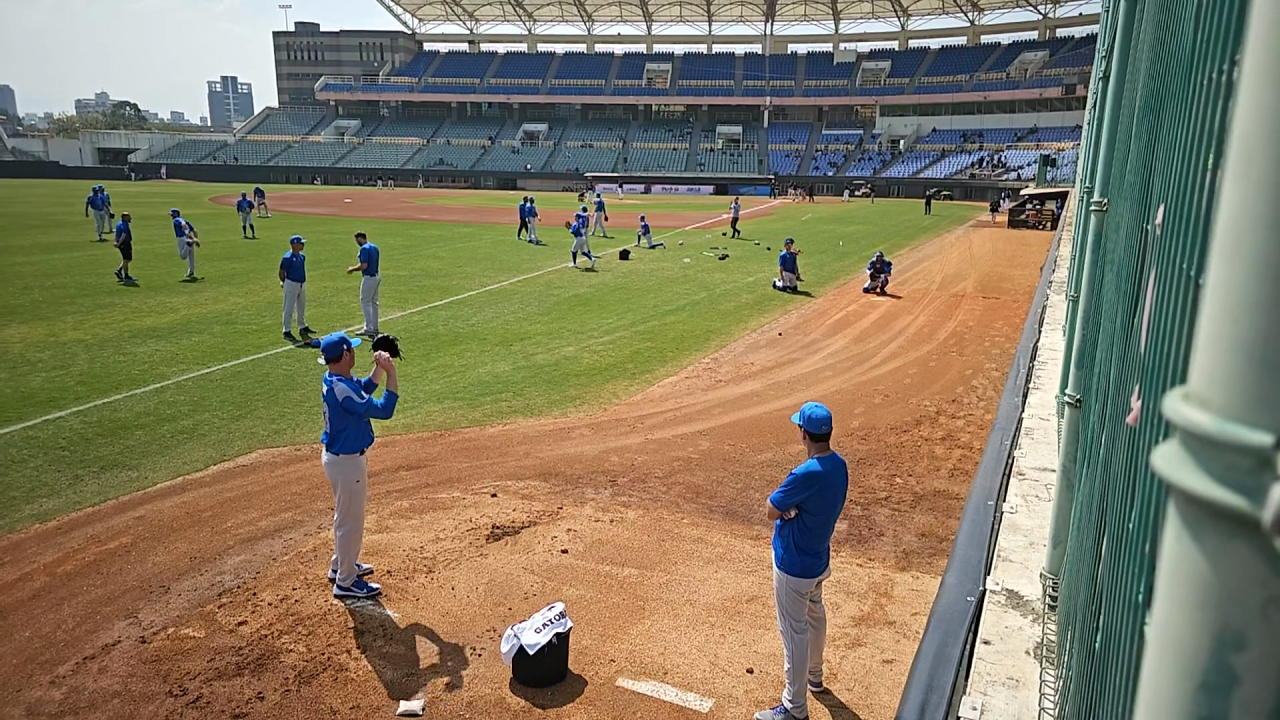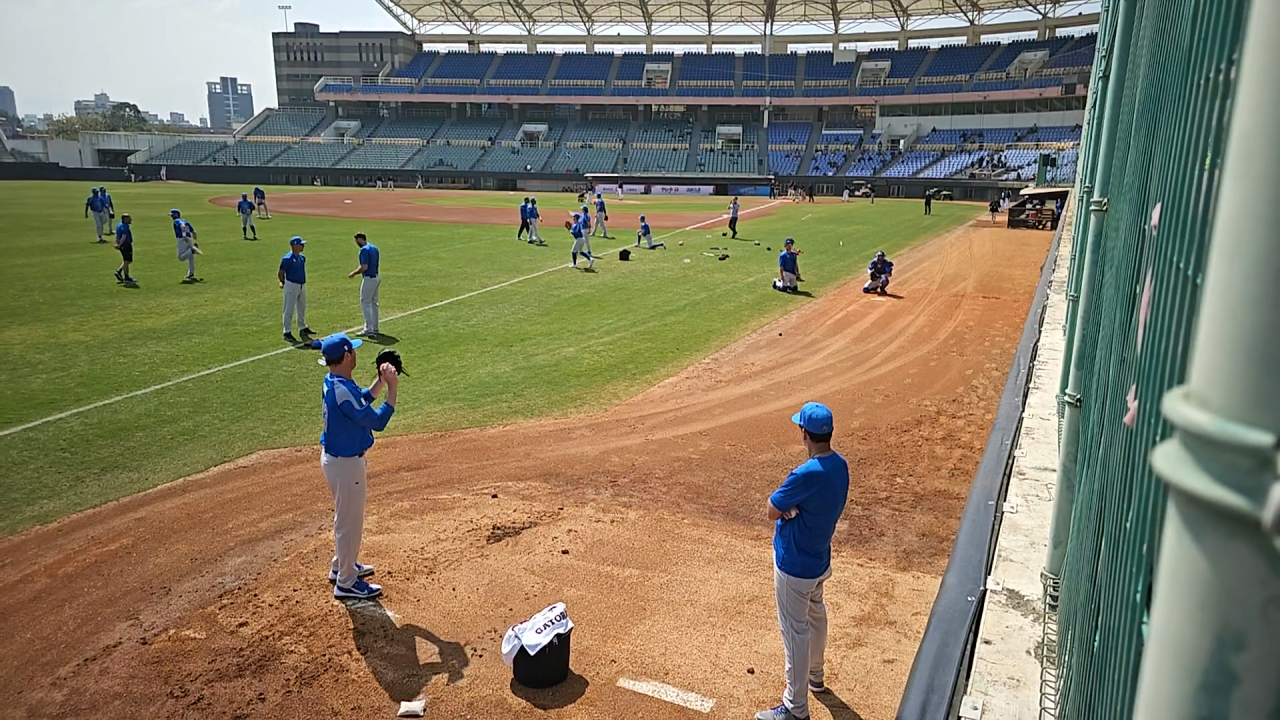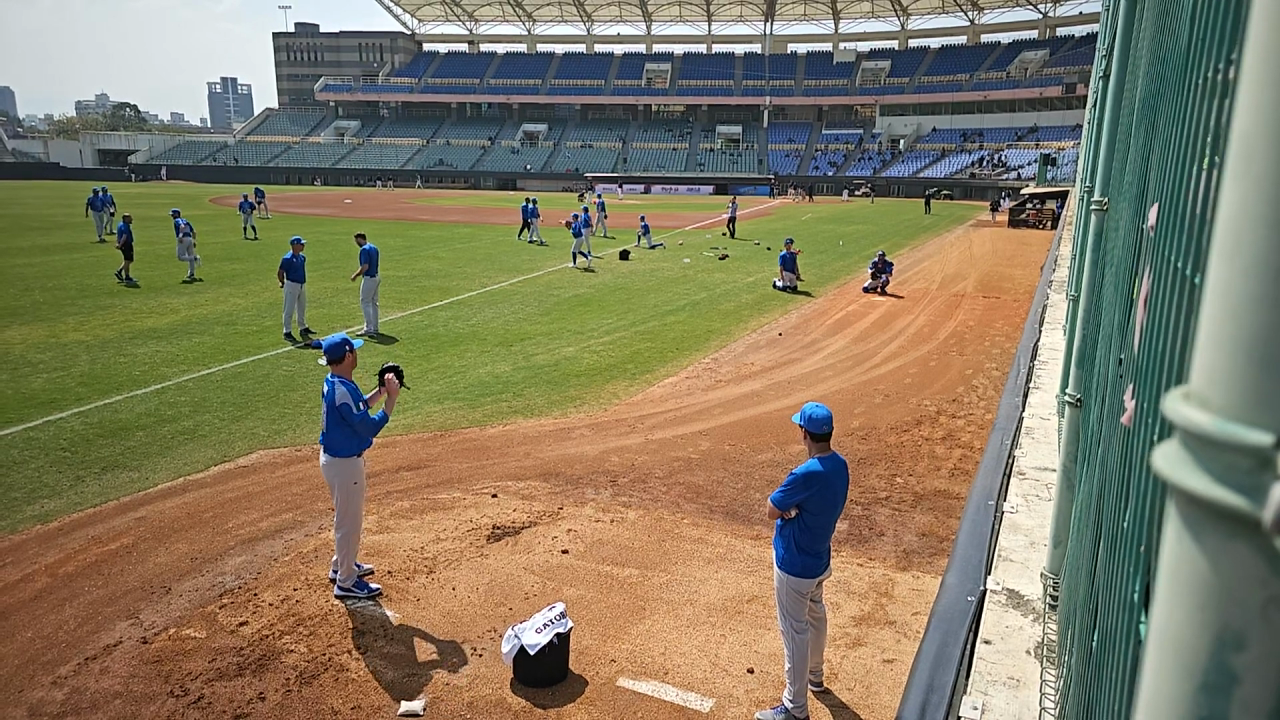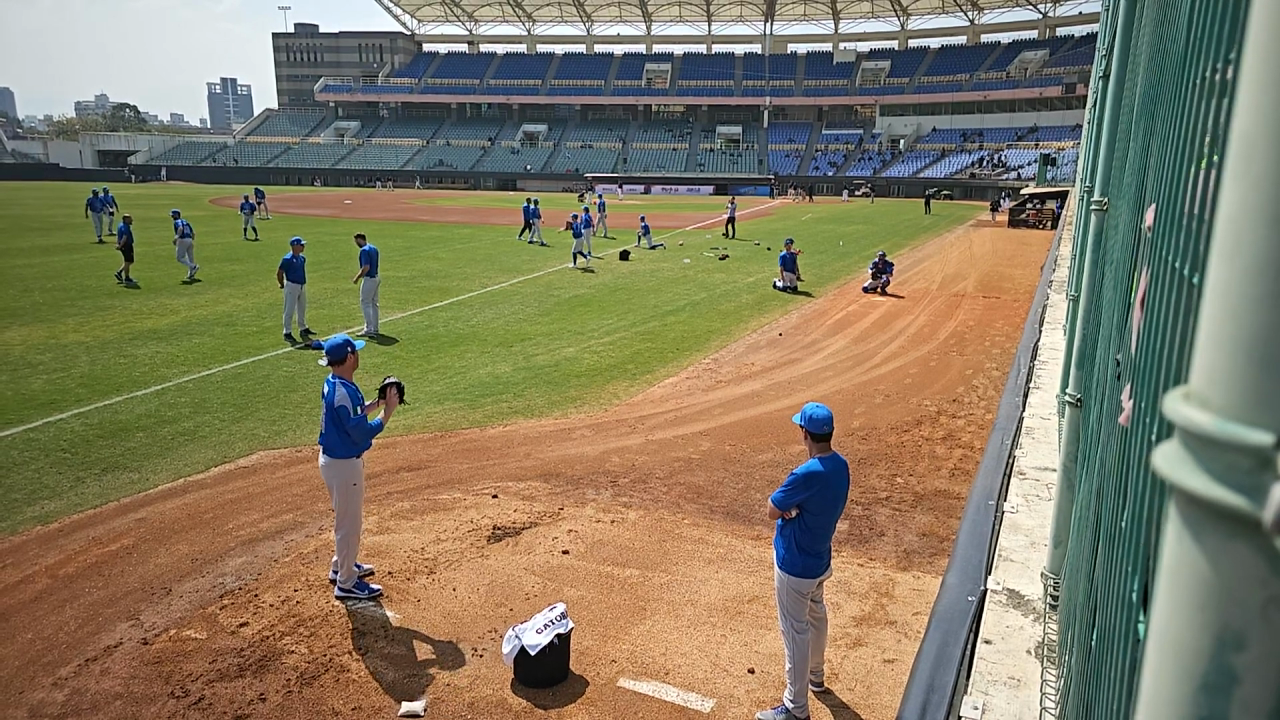
dt=0.5s
person 1, frame 1
left shoulder: (806, 474)
right shoulder: (839, 465)
left elbow: (771, 510)
right wrist: (792, 506)
left hip: (794, 565)
right hip: (818, 559)
left knee: (794, 632)
right knee: (814, 616)
right ankle: (814, 676)
person 1, frame 2
left shoulder: (807, 474)
right shoulder: (840, 465)
left elbow: (772, 511)
left wrist: (786, 504)
right wrist: (793, 506)
left hip: (795, 565)
right hip: (819, 559)
left knee: (795, 632)
right knee: (816, 616)
right ankle: (815, 675)
person 1, frame 3
left shoulder: (807, 474)
right shoulder: (840, 465)
left elbow: (772, 510)
right wrist: (793, 505)
left hip: (795, 565)
right hip: (819, 559)
left knee: (795, 631)
right knee: (815, 616)
right ankle: (815, 675)
person 1, frame 4
left shoulder: (807, 474)
right shoulder: (841, 466)
left elbow: (772, 511)
left wrist: (787, 504)
right wrist: (793, 506)
left hip: (795, 565)
right hip: (820, 559)
left knee: (795, 631)
right knee: (816, 616)
right ankle: (816, 675)
person 2, frame 1
left shoulder: (334, 379)
right shoulder: (341, 389)
left elbow: (364, 390)
right elbow: (384, 410)
left wrist: (380, 367)
right wrist: (391, 373)
left hip: (337, 455)
right hip: (347, 461)
left knee: (346, 515)
right knee: (351, 519)
left ankle: (341, 565)
right ankle: (346, 581)
person 2, frame 2
left shoulder: (334, 382)
right shoulder: (342, 391)
left elbow: (362, 400)
right elbow: (378, 422)
left wrist: (381, 380)
right wrist: (393, 388)
left hip: (337, 456)
right hip: (346, 463)
left knee: (347, 517)
right knee: (350, 521)
left ankle: (342, 566)
right ankle: (346, 582)
person 2, frame 3
left shoulder: (334, 382)
right shoulder: (343, 391)
left elbow: (357, 408)
right elbow: (370, 427)
left wrist: (381, 390)
right wrist: (391, 398)
left hip: (335, 457)
right hip: (344, 462)
left knee: (347, 517)
right knee: (349, 521)
left ankle: (342, 565)
right ankle: (346, 582)
person 2, frame 4
left shoulder: (333, 383)
right shoulder: (343, 392)
right elbow: (362, 434)
left wrist: (378, 402)
right wrist: (389, 410)
left hip: (334, 457)
right hip: (343, 464)
left knee: (347, 518)
right knee: (349, 522)
left ankle: (342, 566)
right ankle: (346, 583)
